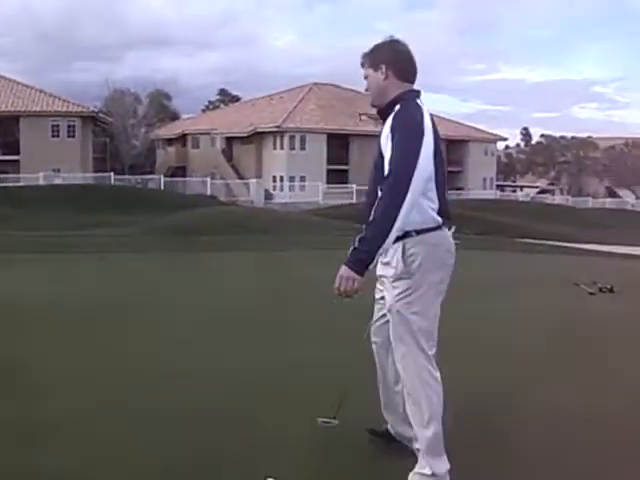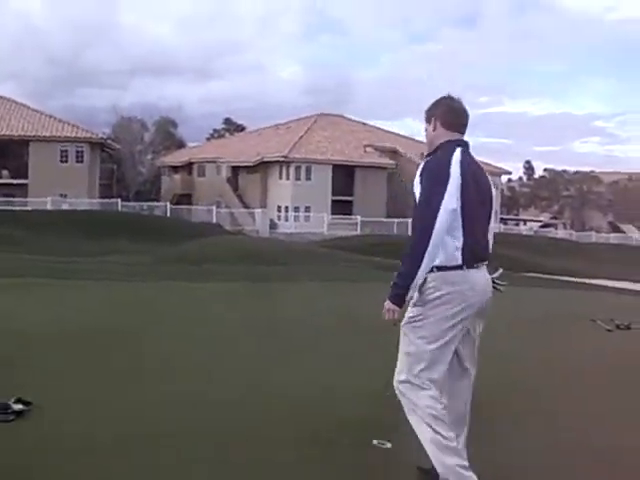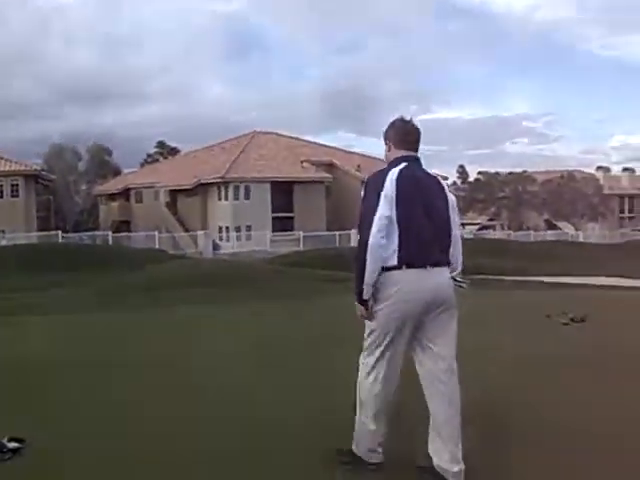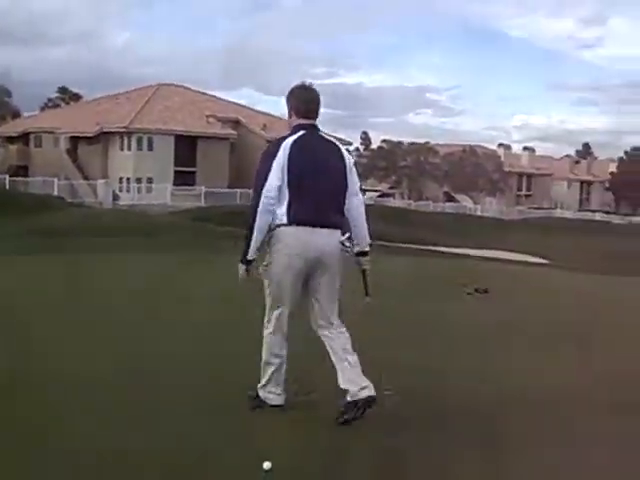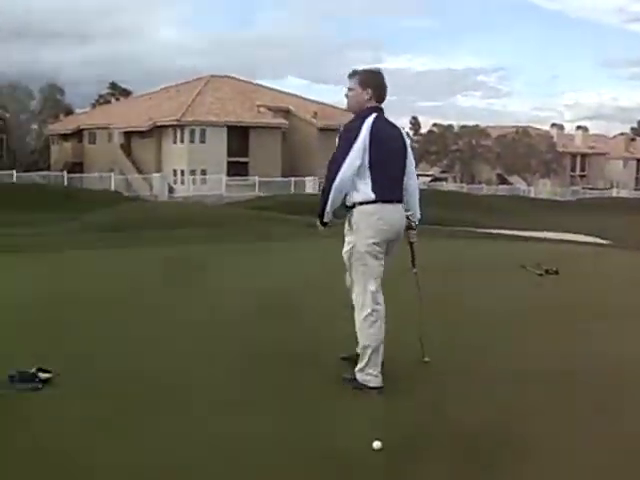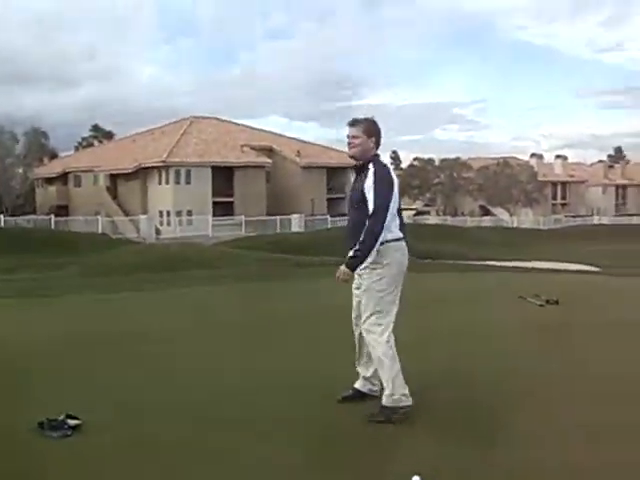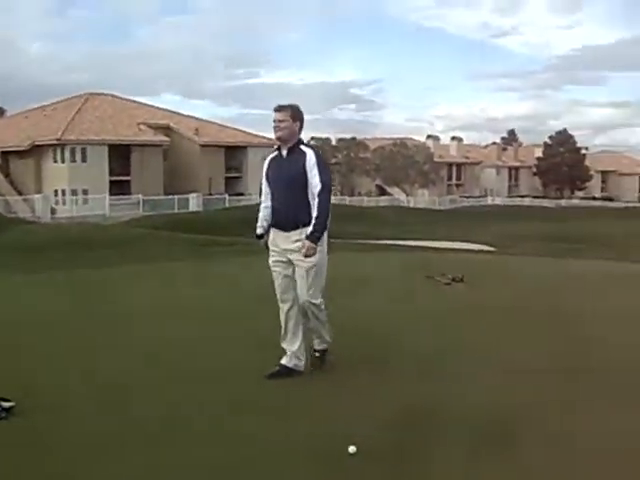
dt=0.3s
person 1, frame 1
left shoulder: (407, 119)
right shoulder: (403, 118)
left elbow: (396, 196)
left wrist: (357, 261)
left hip: (415, 253)
right hip: (401, 251)
left knee: (414, 359)
right knee: (386, 342)
right ankle: (401, 427)
person 1, frame 2
left shoulder: (438, 164)
right shoulder: (478, 170)
left elbow: (427, 232)
left wrist: (397, 293)
left hip: (445, 285)
right hip: (478, 282)
left knee: (414, 382)
right knee: (456, 378)
person 1, frame 3
left shoulder: (382, 180)
right shoulder: (439, 185)
left elbow: (371, 239)
right elbow: (455, 241)
left wrist: (363, 294)
right wrist: (446, 279)
left hip: (399, 283)
right hip: (440, 283)
left knee: (376, 371)
right knee: (442, 374)
left ankle: (366, 451)
person 1, frame 4
left shoulder: (279, 149)
right shoulder: (339, 152)
left elbow: (263, 203)
right elbow: (354, 202)
left wrist: (248, 255)
right wrist: (362, 248)
left hip: (289, 240)
right hip: (329, 242)
left knee: (277, 322)
right knee: (328, 322)
left ankle: (270, 394)
right ankle: (358, 390)
person 1, frame 5
left shoulder: (357, 128)
right shoulder: (397, 132)
left elbow: (338, 176)
right elbow: (410, 179)
left wrist: (323, 215)
right wrist: (413, 220)
left hip: (368, 216)
right hip: (395, 215)
left knee: (366, 296)
right knee: (365, 288)
left ankle: (368, 375)
right ankle: (369, 353)
person 1, frame 6
left shoulder: (379, 174)
right shoulder: (359, 176)
left elbow: (378, 221)
left wrist: (354, 261)
right wrist: (353, 259)
left hip: (383, 257)
right hip: (366, 262)
left knee: (375, 326)
right knee: (363, 325)
left ankle: (396, 399)
right ankle: (367, 383)
person 1, frame 7
left shoulder: (311, 157)
right shoulder: (270, 161)
left elbow: (322, 199)
left wrist: (314, 237)
right wrist: (261, 231)
left hip: (307, 238)
right hip: (278, 238)
left knee: (307, 297)
right knee: (286, 300)
left ankle: (321, 343)
right ankle: (293, 360)
